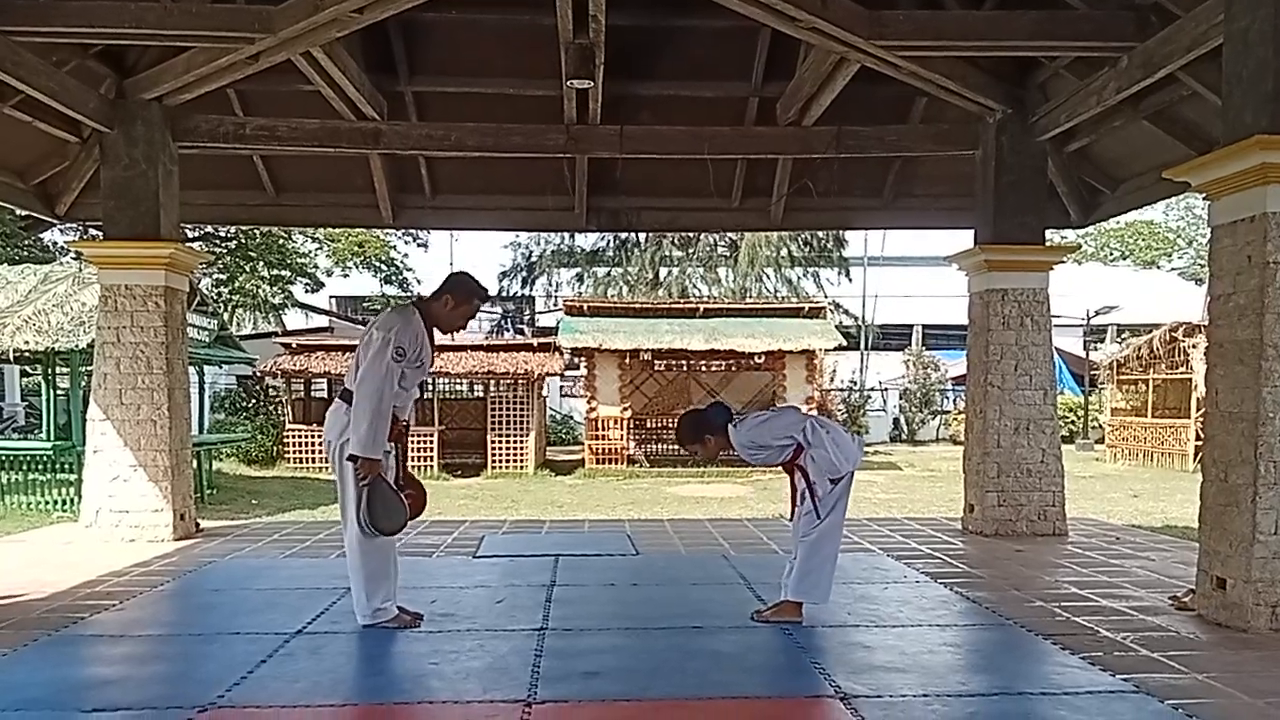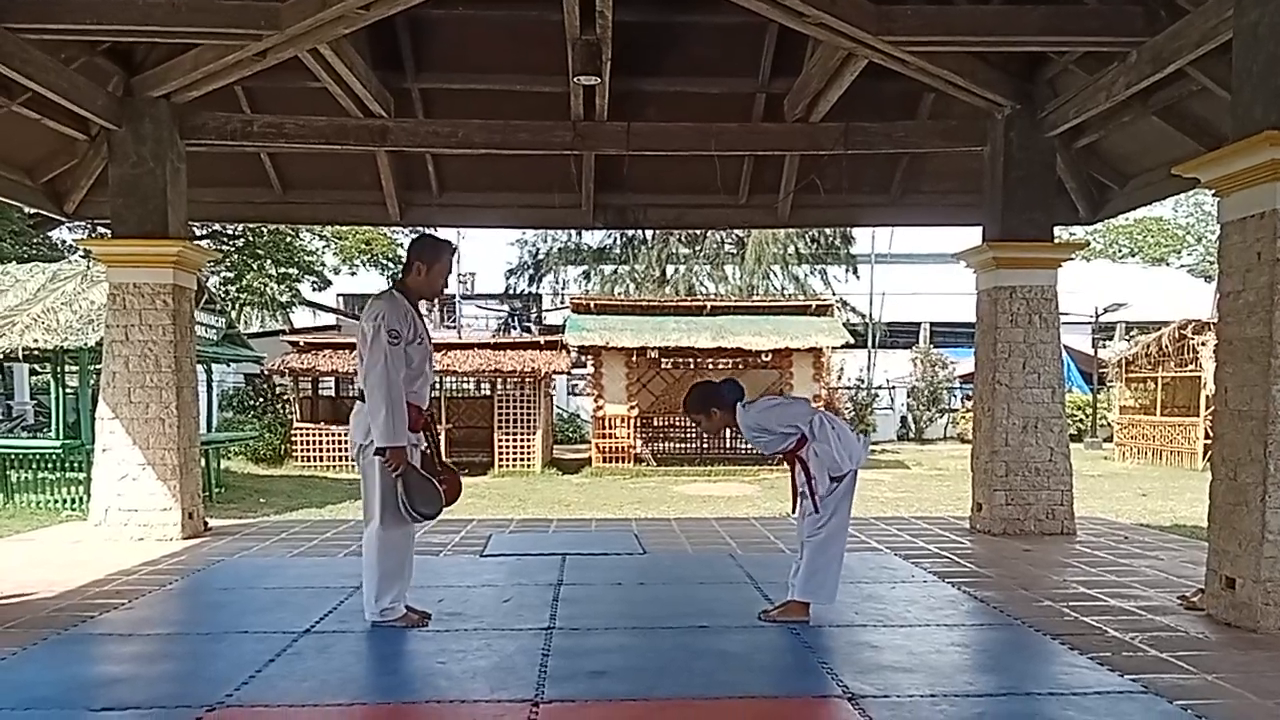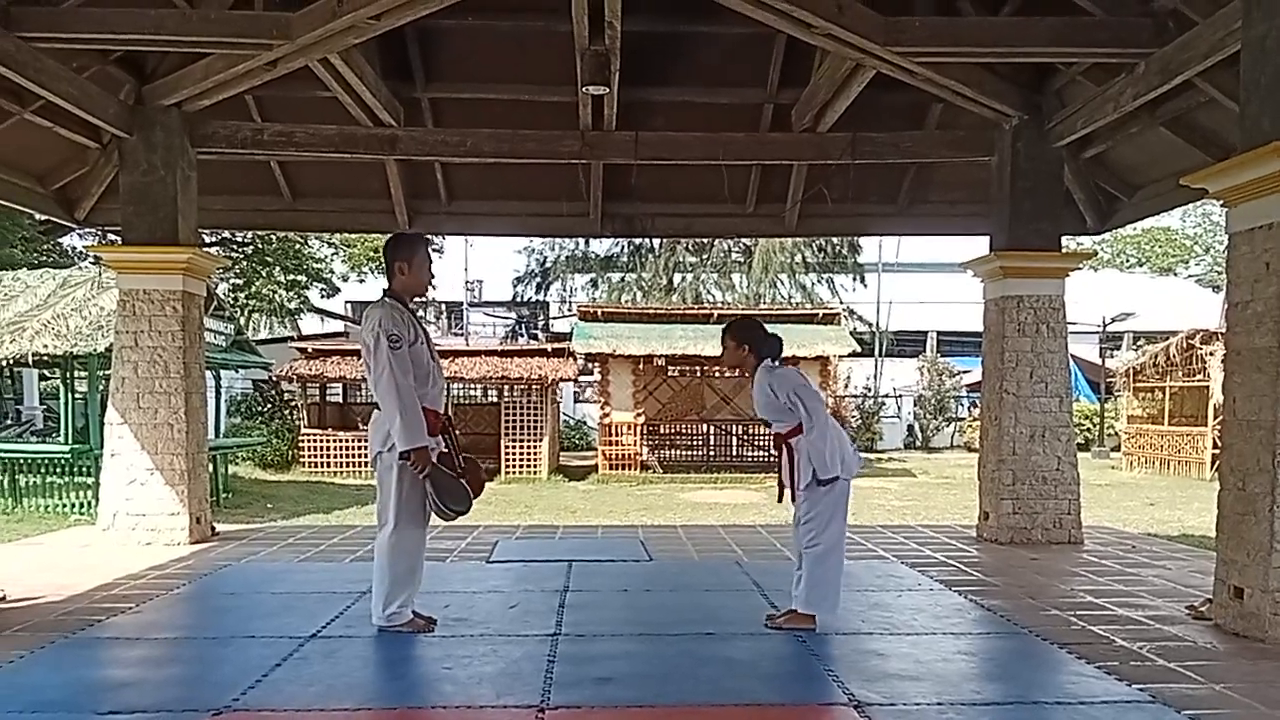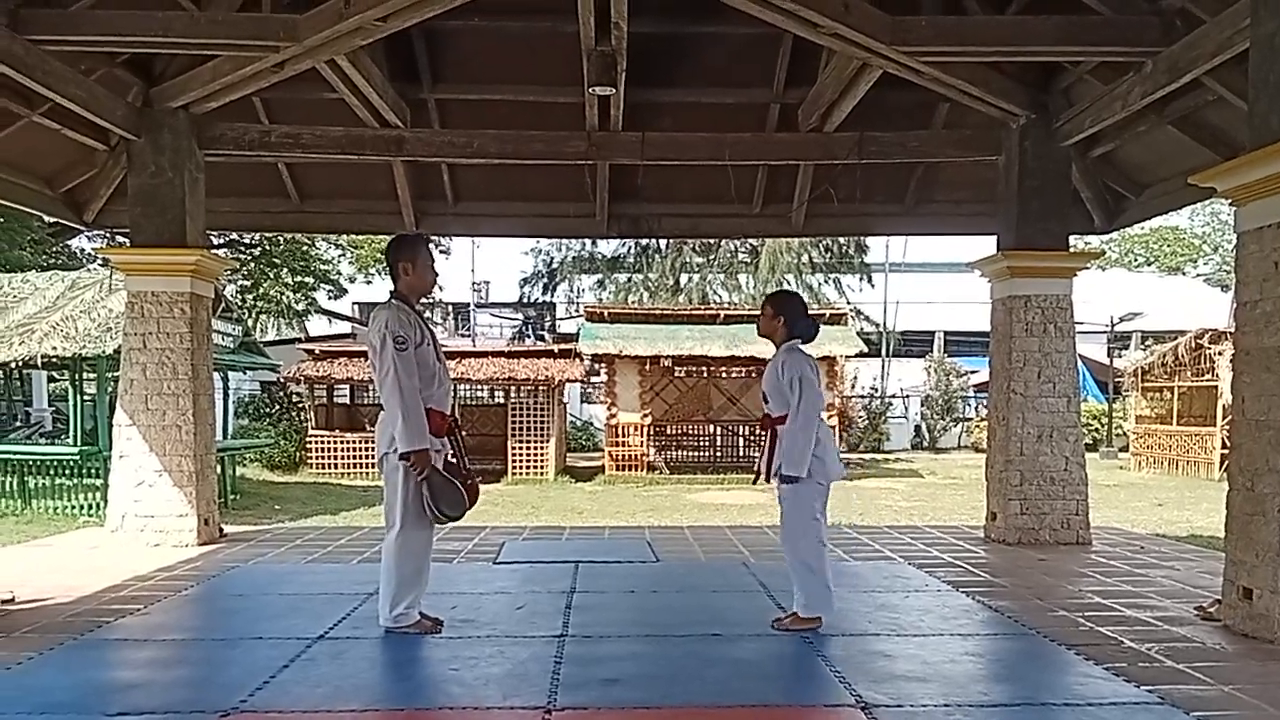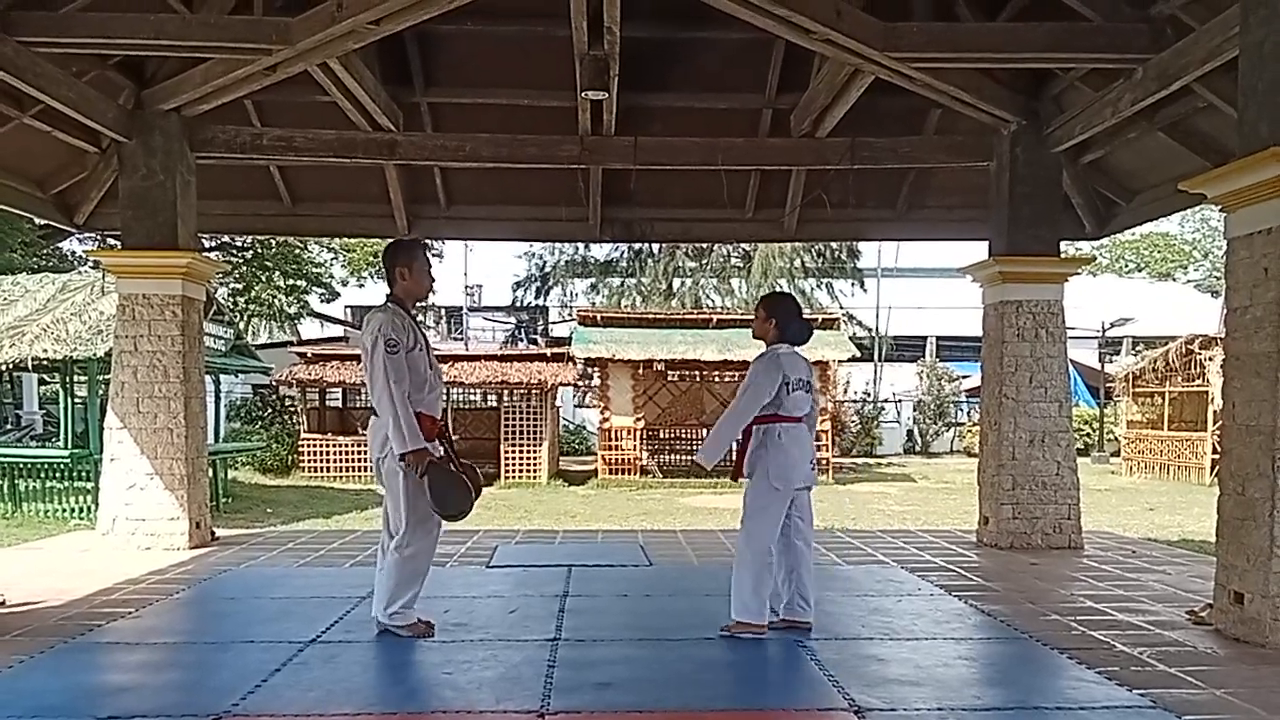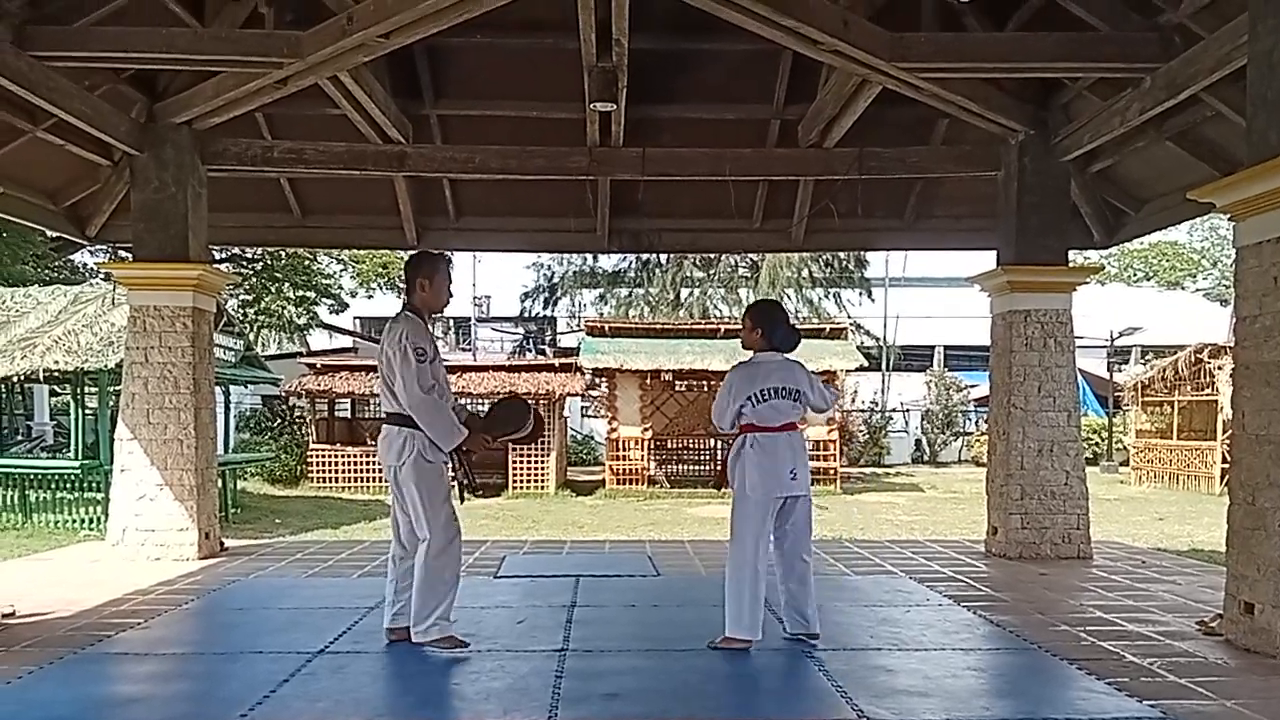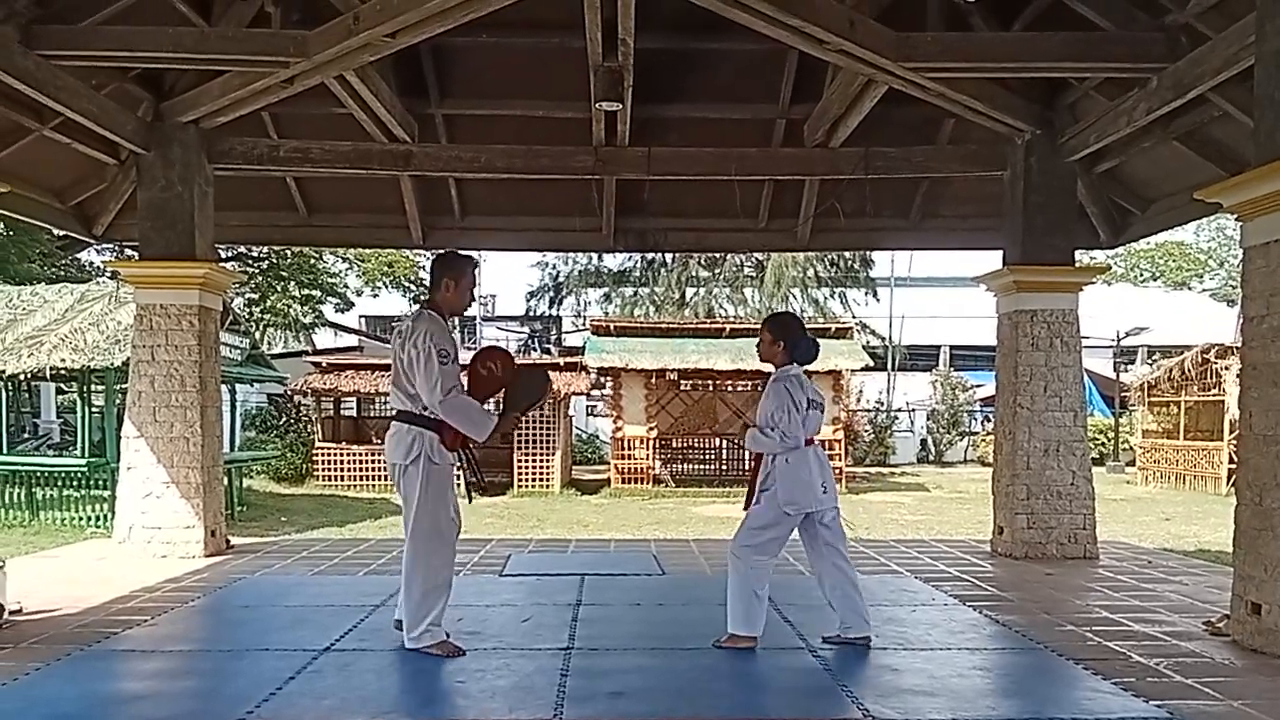
dt=0.3s
person 1, frame 1
left shoulder: (418, 328)
right shoulder: (401, 327)
right elbow: (373, 392)
left wrist: (379, 450)
right wrist: (368, 453)
left hip: (374, 431)
right hip: (357, 428)
left ankle: (384, 602)
right ankle: (375, 610)
person 1, frame 2
left shoulder: (406, 311)
right shoulder: (389, 311)
right elbow: (383, 381)
left wrist: (408, 439)
right wrist: (393, 443)
left hip: (400, 429)
right hip: (383, 428)
left knee: (400, 517)
right knee: (387, 518)
left ankle: (392, 601)
right ankle: (384, 608)
person 1, frame 3
left shoulder: (403, 316)
right shoulder: (385, 319)
right elbow: (395, 387)
right wrist: (415, 443)
left hip: (413, 434)
right hip: (402, 436)
left knee: (411, 523)
right knee: (400, 524)
left ankle: (399, 607)
right ankle: (391, 613)
person 1, frame 4
left shoulder: (410, 318)
right shoulder: (392, 320)
right elbow: (399, 389)
right wrist: (416, 446)
left hip: (422, 435)
right hip: (408, 437)
left knee: (418, 525)
right knee: (407, 525)
left ankle: (406, 607)
right ankle: (398, 614)
person 1, frame 5
left shoulder: (404, 322)
right shoulder: (386, 323)
right elbow: (389, 392)
left wrist: (423, 441)
right wrist: (415, 446)
left hip: (408, 438)
right hip: (399, 438)
left knee: (403, 528)
right knee: (417, 526)
left ankle: (392, 611)
right ankle: (395, 612)
person 1, frame 6
left shoulder: (413, 330)
right shoulder: (408, 331)
right elbow: (419, 397)
left wrist: (463, 418)
right wrist: (461, 436)
left hip: (415, 444)
right hip: (413, 444)
left knee: (411, 537)
right knee: (441, 535)
left ankle: (400, 622)
right ankle: (431, 626)
person 1, frame 7
left shoulder: (417, 324)
right shoulder: (431, 330)
right elbow: (441, 397)
left wrist: (475, 402)
right wrist: (493, 425)
left hip: (420, 441)
right hip: (422, 443)
left knee: (437, 534)
right knee: (431, 539)
left ankle: (412, 614)
right ankle: (422, 632)
person 2, frame 1
left shoulder: (745, 437)
right shoulder: (739, 433)
left elbow: (795, 421)
right elbow: (786, 417)
left hip: (829, 459)
right hip: (817, 462)
left knee: (814, 533)
right knee: (805, 532)
left ankle: (793, 605)
right ankle: (790, 599)
person 2, frame 2
left shoulder: (751, 419)
right shoulder: (748, 416)
left elbow: (804, 414)
right elbow: (796, 409)
left hip: (833, 457)
right hip: (820, 461)
left knee: (820, 530)
right knee: (810, 530)
left ankle: (800, 604)
right ankle: (798, 599)
person 2, frame 3
left shoulder: (774, 378)
right shoulder: (767, 377)
left elbow: (815, 415)
left wrist: (816, 469)
left hip: (821, 461)
right hip: (809, 461)
left knee: (818, 536)
right knee: (807, 535)
left ankle: (808, 612)
right ankle: (802, 605)
person 2, frame 4
left shoulder: (792, 360)
right shoulder: (787, 358)
left elbow: (806, 413)
left wrist: (794, 464)
left hip: (801, 457)
right hip: (796, 456)
left knee: (798, 535)
right knee: (801, 534)
left ankle: (811, 611)
right ankle: (807, 607)
person 2, frame 5
left shoulder: (768, 364)
right shoulder: (802, 365)
left elbow: (740, 412)
left wrist: (706, 454)
left hip: (774, 456)
right hip: (799, 454)
left knee: (756, 539)
right knee: (794, 539)
left ankle: (750, 617)
right ankle: (797, 612)
person 2, frame 6
left shoulder: (741, 375)
right shoulder: (797, 371)
left elbow: (723, 420)
right elbow: (825, 402)
left wrist: (744, 413)
left hip: (757, 466)
right hip: (793, 464)
left knee: (747, 551)
right knee: (795, 549)
left ankle: (741, 632)
right ankle: (804, 625)
person 2, frame 7
left shoulder: (780, 386)
right shoulder: (802, 382)
left elbow: (787, 439)
left wrist: (753, 437)
right wrist: (761, 433)
left hip: (788, 480)
right hip: (814, 477)
left knee: (747, 551)
right knee: (830, 554)
left ankle: (745, 631)
right ankle: (856, 627)
